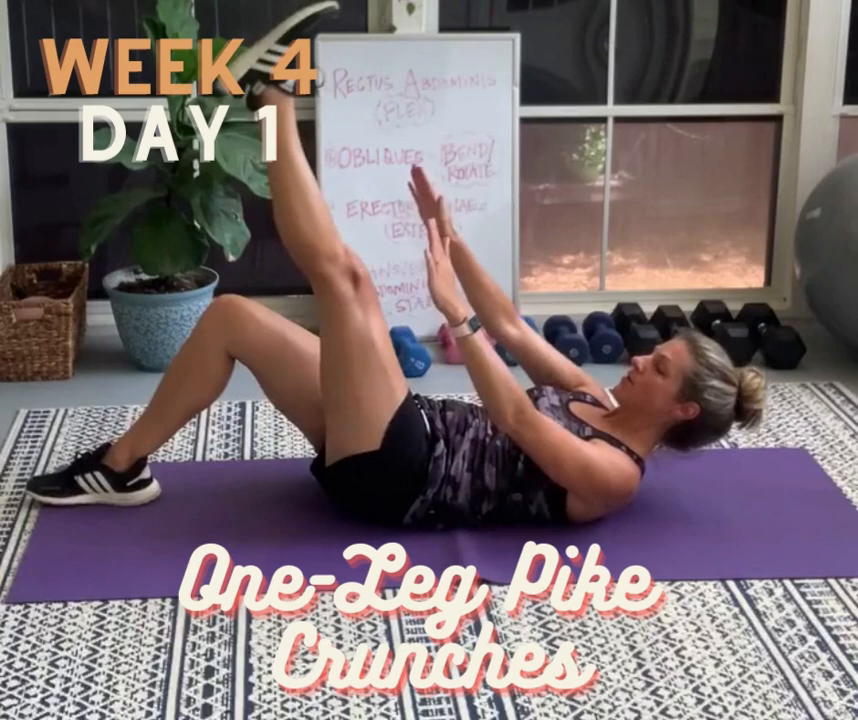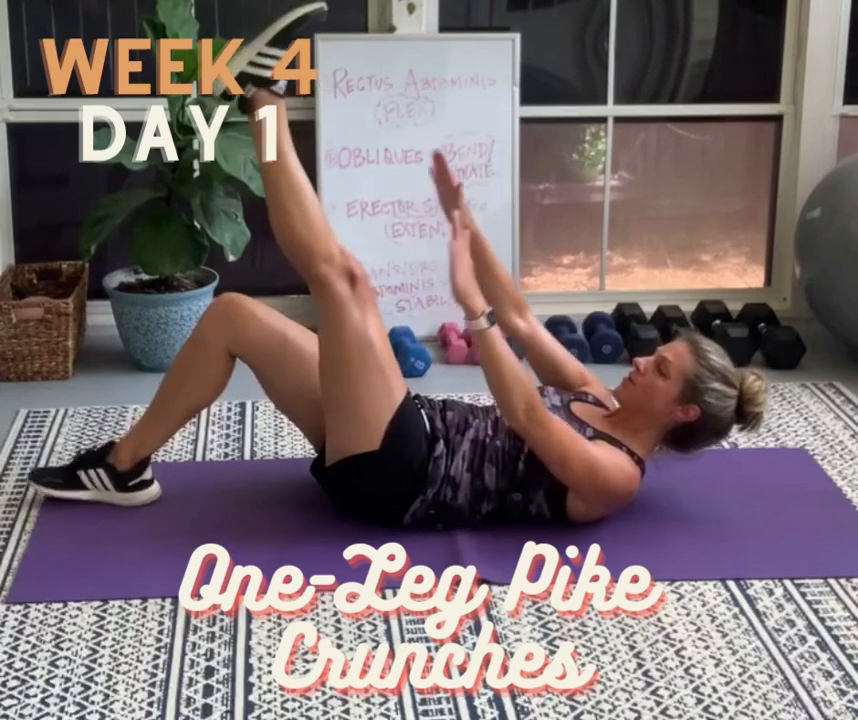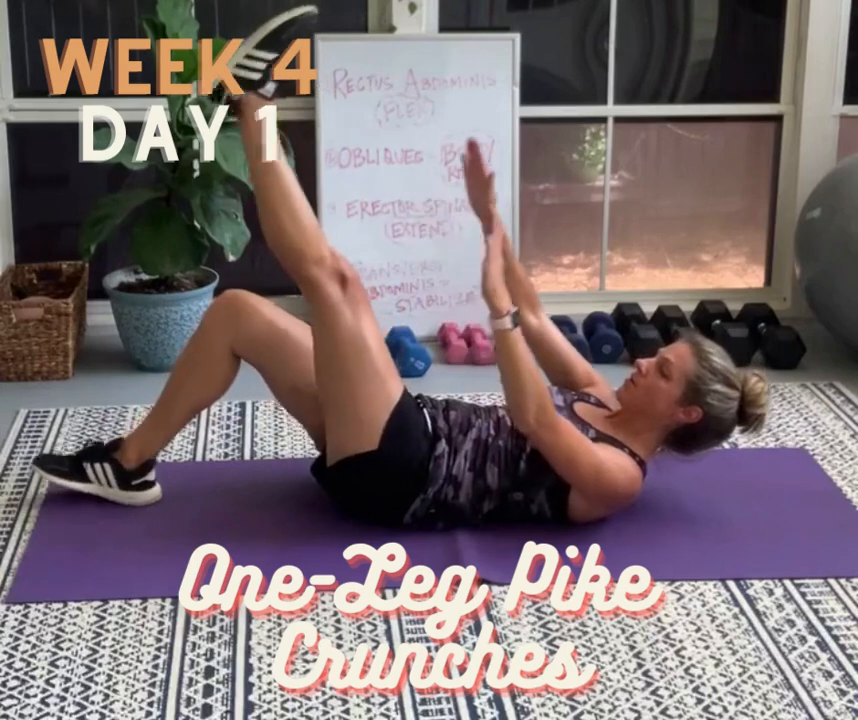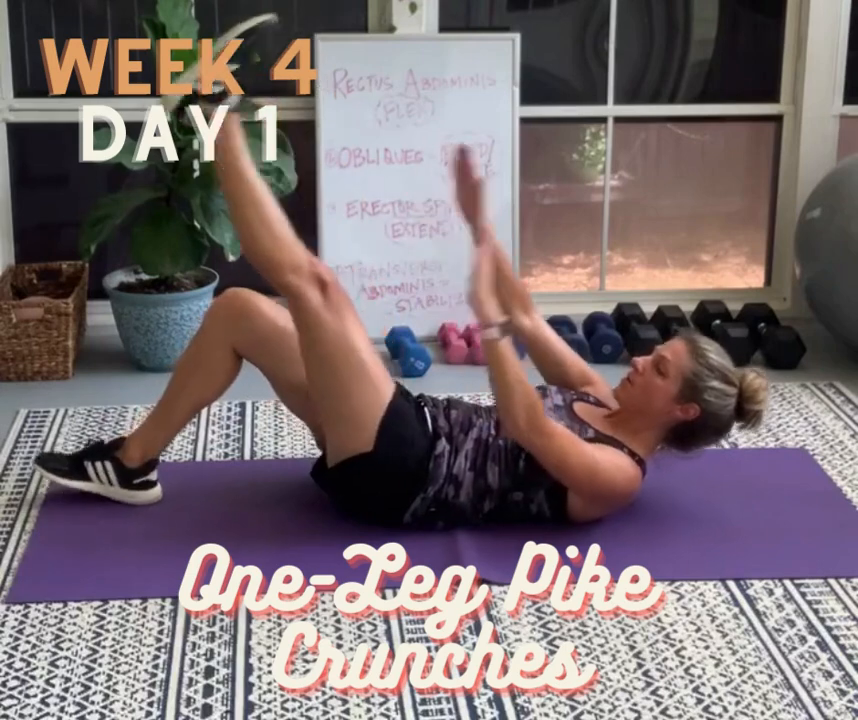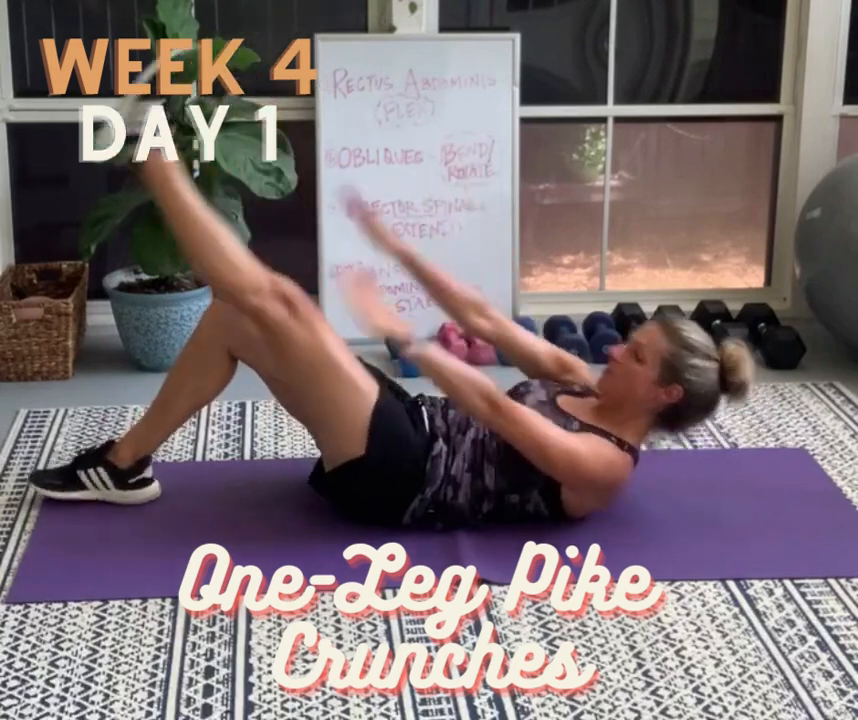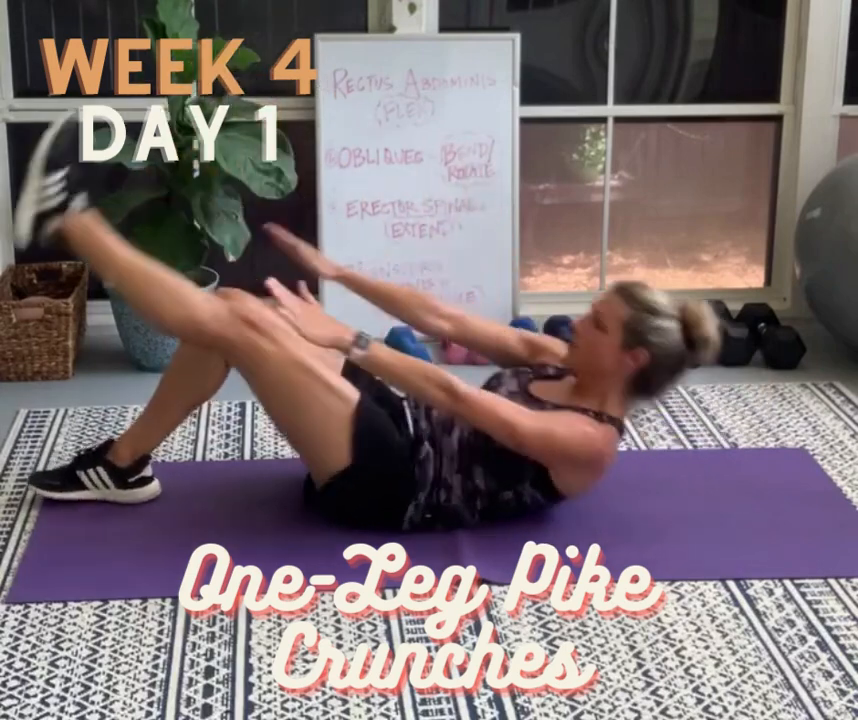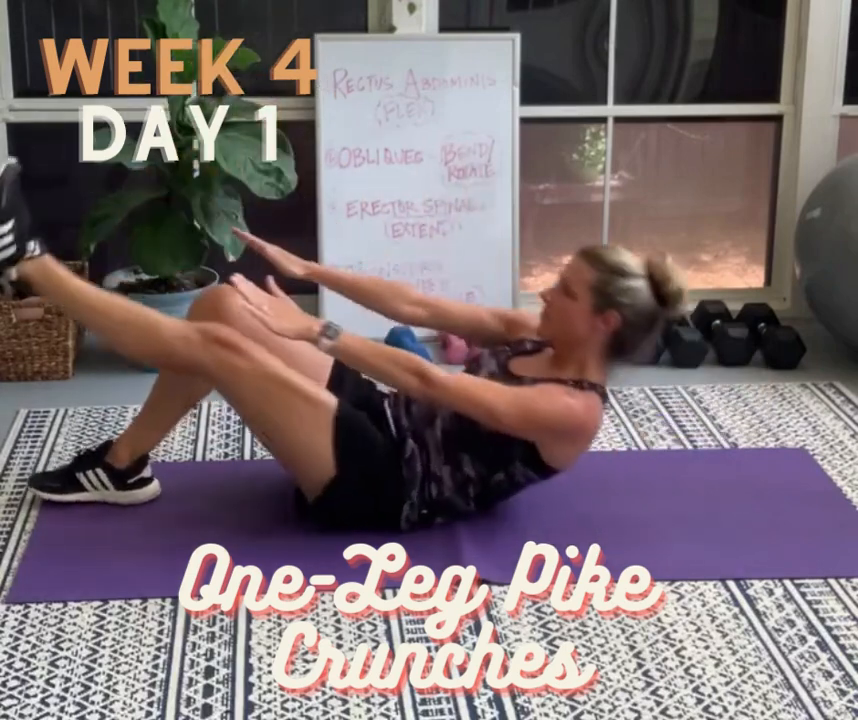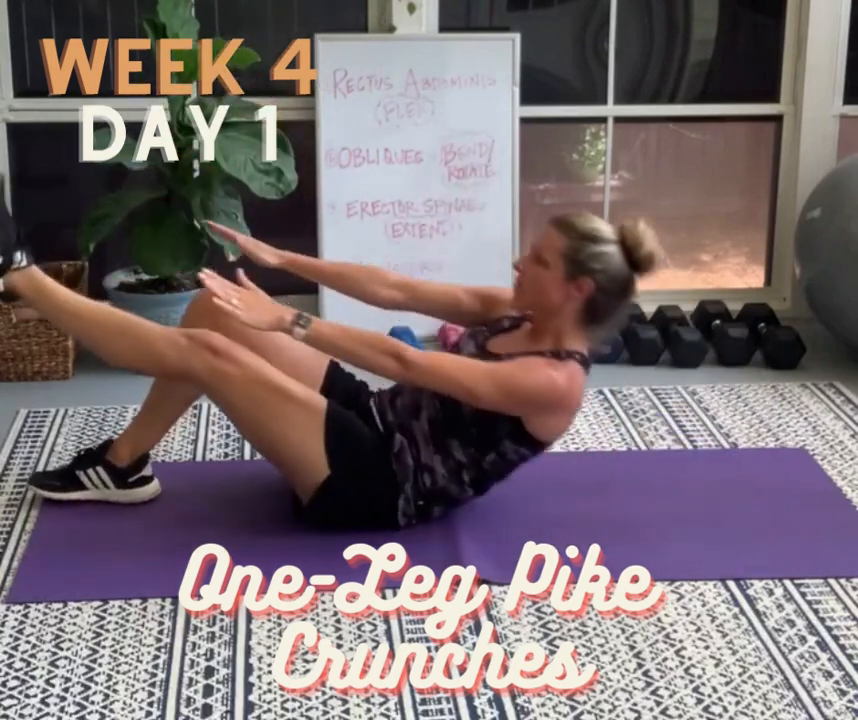
dt=0.1s
person 1, frame 1
left shoulder: (615, 475)
right shoulder: (599, 405)
left elbow: (516, 425)
right elbow: (511, 329)
left wrist: (457, 316)
right wrist: (446, 233)
left hip: (396, 477)
right hip: (416, 441)
left knee: (346, 277)
right knee: (232, 317)
left ankle: (277, 106)
right ankle: (120, 468)
person 1, frame 2
left shoulder: (616, 475)
right shoulder: (602, 406)
left elbow: (527, 419)
right elbow: (522, 322)
left wrist: (473, 312)
right wrist: (465, 222)
left hip: (395, 478)
right hip: (418, 437)
left knee: (342, 277)
right knee: (233, 315)
left ankle: (270, 107)
right ankle: (123, 467)
person 1, frame 3
left shoulder: (616, 478)
right shoulder: (607, 403)
left elbow: (535, 423)
right elbow: (535, 316)
left wrist: (502, 311)
right wrist: (491, 216)
left hip: (398, 470)
right hip: (409, 431)
left knee: (333, 279)
right knee: (240, 315)
left ankle: (254, 101)
right ankle: (126, 469)
person 1, frame 4
left shoulder: (618, 475)
right shoulder: (606, 405)
left elbow: (529, 429)
right elbow: (526, 320)
left wrist: (490, 326)
right wrist: (481, 229)
left hip: (399, 479)
right hip: (418, 432)
left knee: (313, 284)
right knee: (240, 308)
left ankle: (223, 120)
right ankle: (130, 465)
person 1, frame 5
left shoulder: (609, 466)
right shoulder: (594, 388)
left elbow: (500, 413)
right elbow: (489, 322)
left wrist: (404, 335)
right wrist: (402, 252)
left hip: (397, 480)
right hip: (418, 433)
left knee: (276, 302)
right knee: (237, 304)
left ankle: (158, 157)
right ankle: (125, 465)
person 1, frame 6
left shoulder: (593, 443)
right shoulder: (563, 367)
left elbow: (457, 399)
right elbow: (445, 321)
left wrist: (346, 340)
right wrist: (339, 274)
left hip: (383, 483)
right hip: (399, 428)
left knee: (234, 324)
right knee: (232, 306)
left ankle: (71, 218)
right ankle: (124, 465)
person 1, frame 7
left shoulder: (575, 415)
right shoulder: (540, 336)
left elbow: (434, 384)
right elbow: (422, 309)
left wrist: (310, 331)
right wrist: (308, 271)
left hip: (379, 484)
right hip: (385, 424)
left knee: (212, 343)
right knee: (224, 305)
right ankle: (123, 467)
person 1, frame 8
left shoulder: (557, 381)
right shoulder: (518, 311)
left elbow: (407, 364)
right elbow: (398, 288)
left wrist: (289, 322)
right wrist: (284, 261)
left hip: (373, 485)
right hip: (375, 422)
left knee: (203, 351)
right knee: (216, 308)
right ankle: (122, 465)
